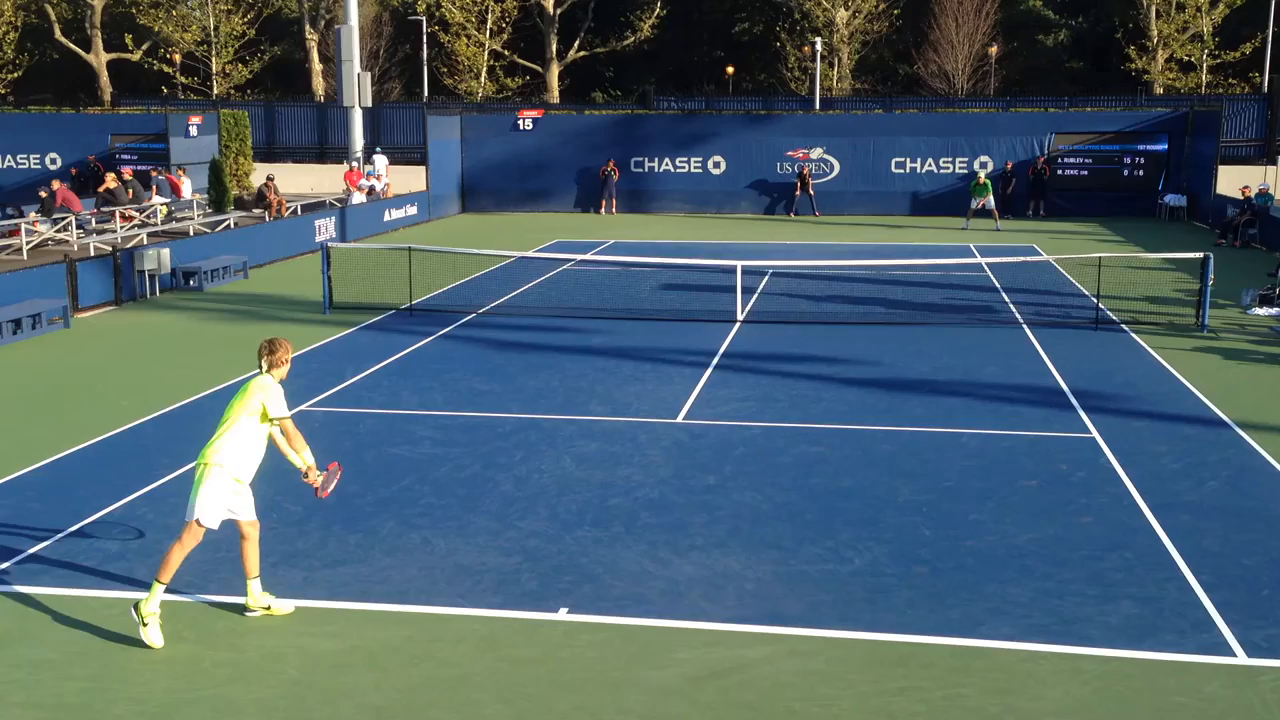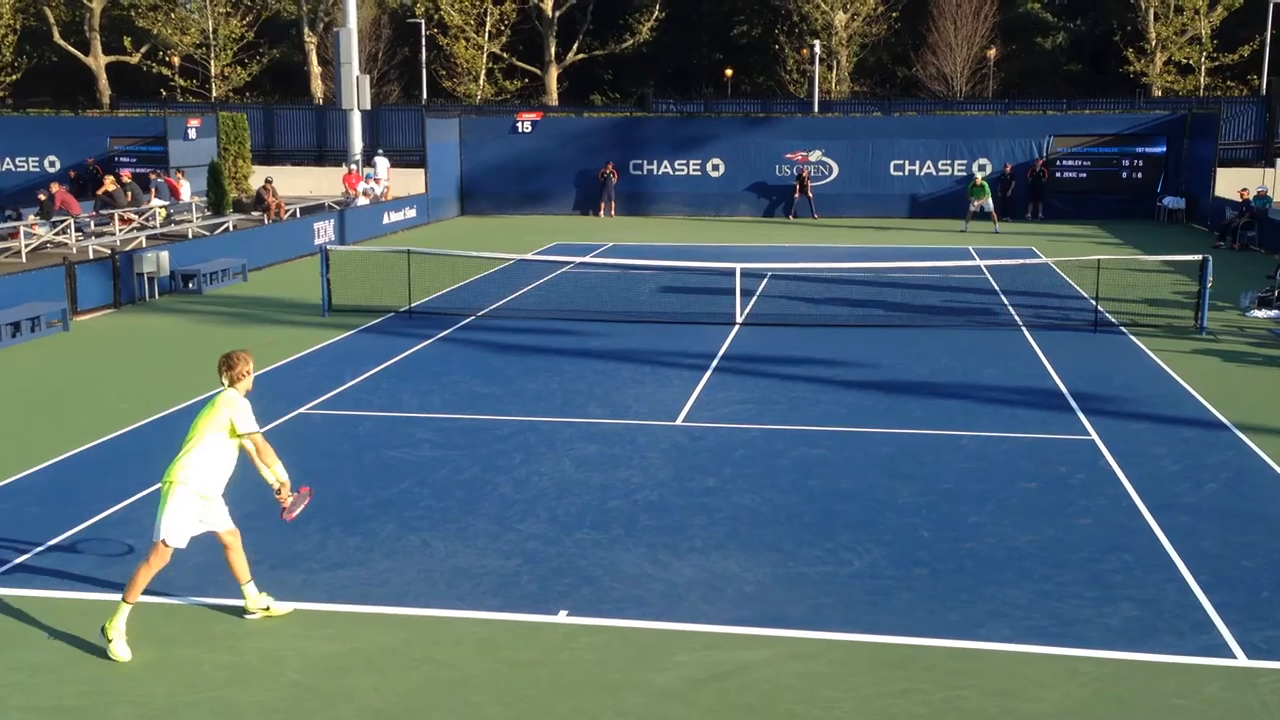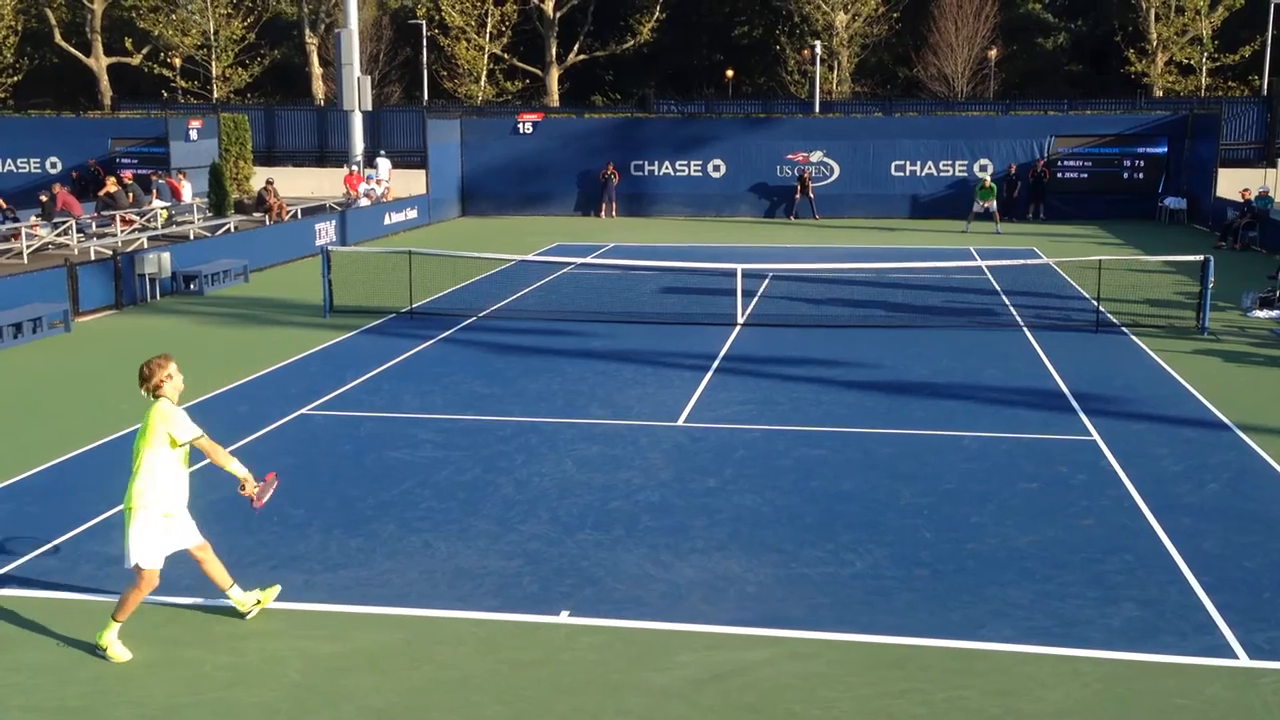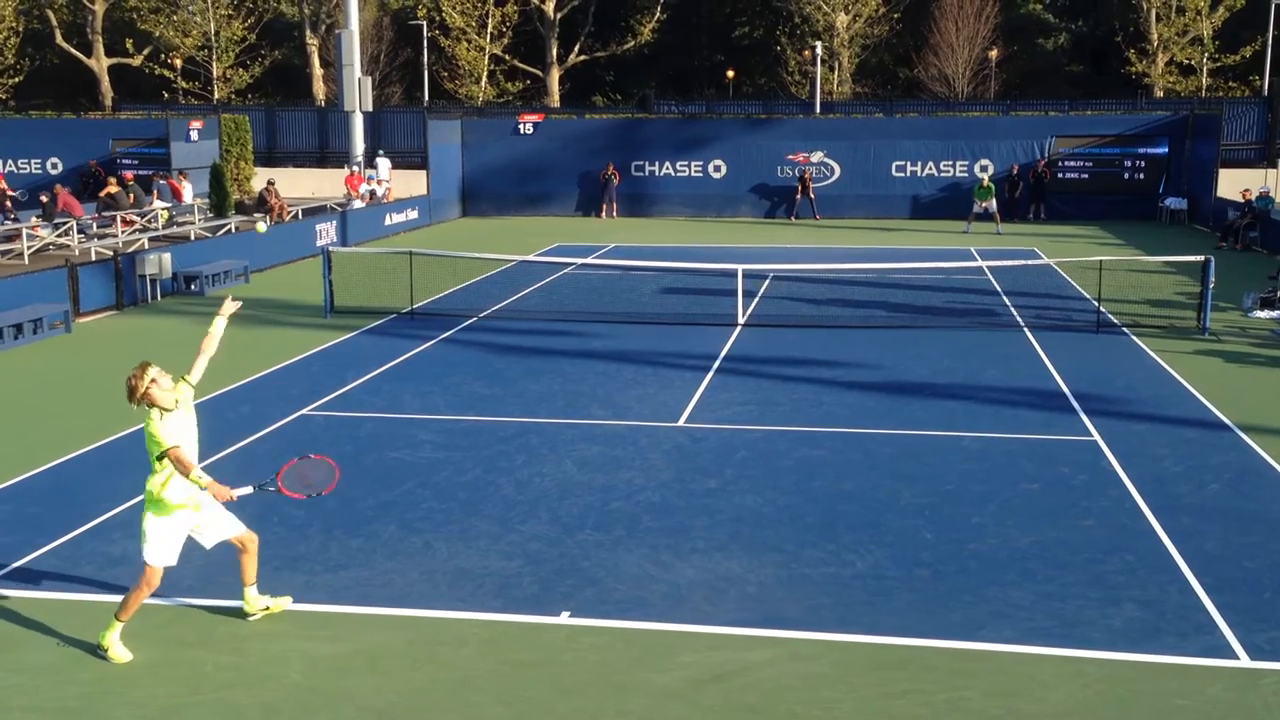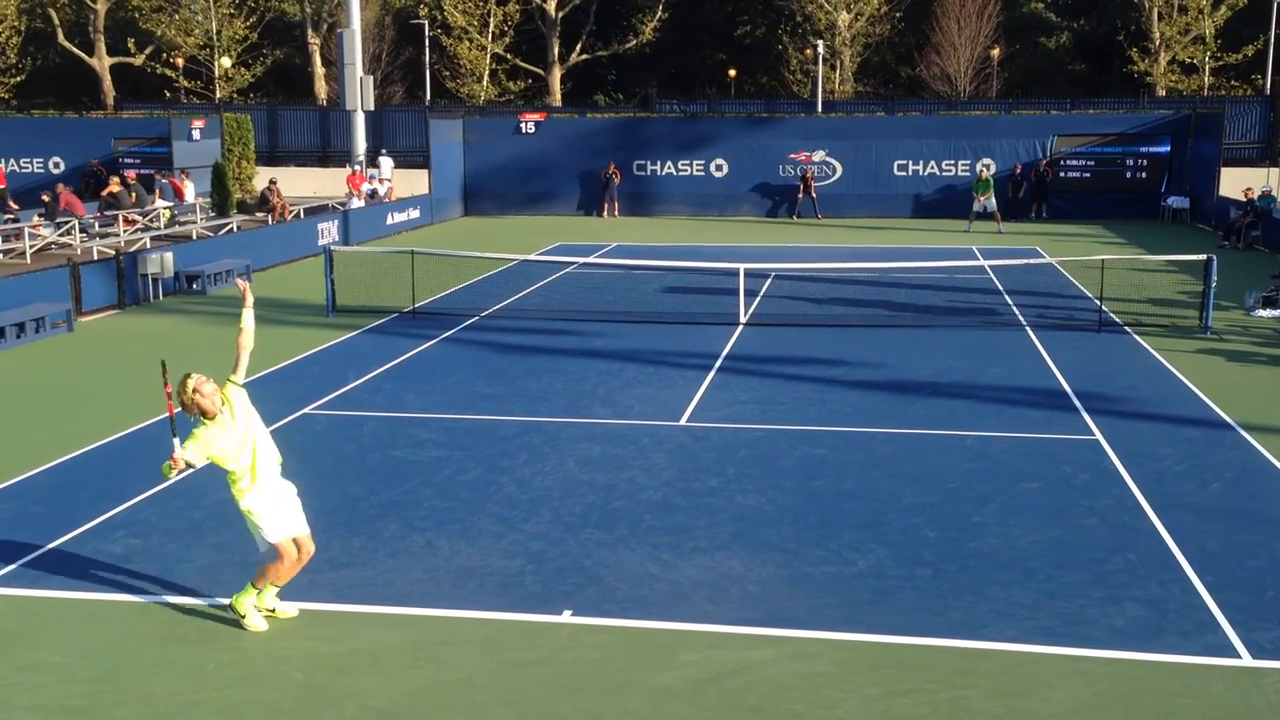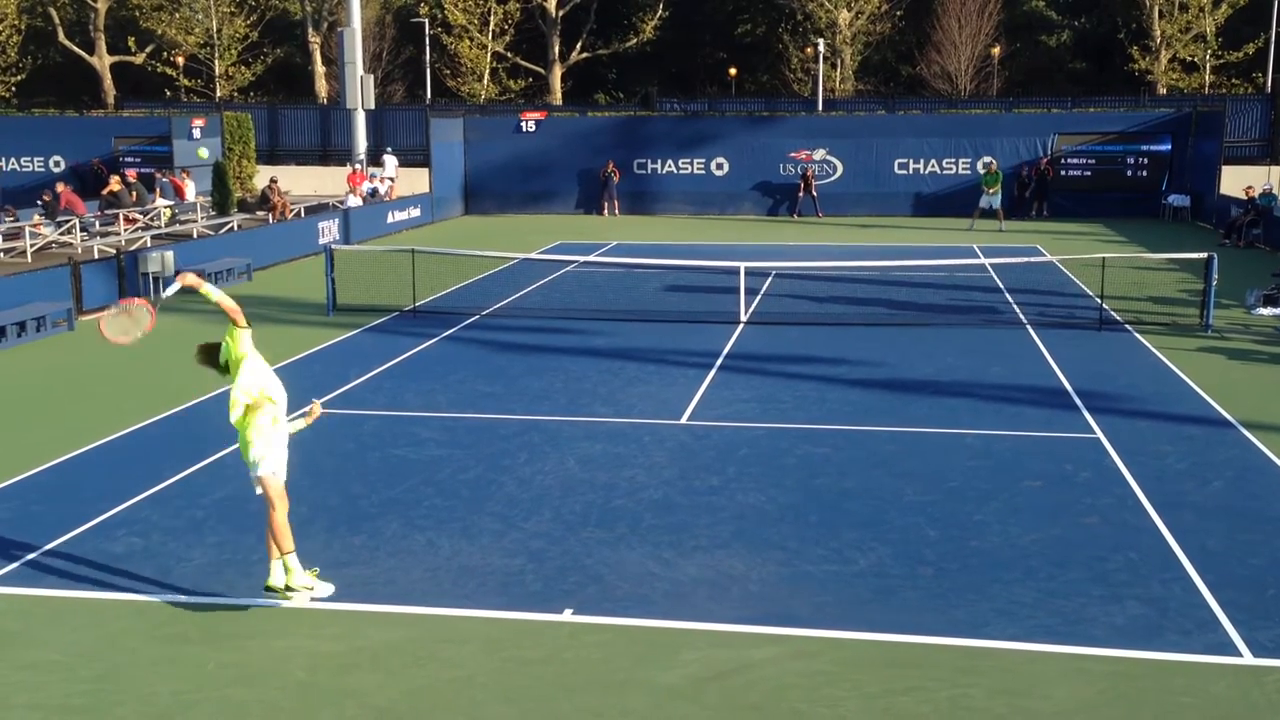
dt=0.4s
person 1, frame 1
left shoulder: (260, 387)
right shoulder: (268, 386)
left elbow: (279, 437)
right elbow: (291, 432)
left wrist: (305, 467)
right wrist: (311, 463)
left hip: (235, 474)
right hip: (219, 469)
left knee: (251, 528)
right knee: (192, 534)
left ankle: (256, 598)
right ankle: (149, 606)
person 1, frame 2
left shoulder: (225, 402)
right shoulder: (236, 403)
left elbow: (252, 451)
right elbow: (262, 447)
left wrist: (275, 484)
right wrist: (284, 479)
left hip: (205, 490)
right hip: (185, 487)
left knee: (232, 537)
right knee: (159, 555)
left ankle: (255, 601)
right ankle: (115, 626)
person 1, frame 3
left shoulder: (171, 411)
right shoulder: (165, 413)
left elbow: (209, 445)
right elbow: (211, 450)
left wrist: (243, 475)
right wrist: (245, 474)
left hip: (172, 506)
right hip: (147, 508)
left knee: (203, 550)
right knee: (147, 580)
left ankle: (244, 600)
right ankle: (107, 637)
person 1, frame 4
left shoulder: (182, 394)
right shoulder: (158, 427)
left elbow: (206, 353)
right elbow: (181, 462)
left wrist: (222, 317)
right wrist: (212, 487)
left hip: (198, 500)
right hip: (166, 507)
left knee: (247, 540)
right knee: (151, 580)
left ankle: (254, 602)
right ankle: (110, 637)
person 1, frame 5
left shoulder: (232, 394)
right shoulder: (202, 437)
left elbow: (244, 346)
right elbow: (172, 470)
left wrist: (247, 304)
right wrist: (172, 465)
left hip: (278, 485)
right hip: (254, 495)
left knee: (306, 550)
right knee: (287, 557)
left ankle: (265, 598)
right ankle: (244, 601)
person 1, frame 6
right shoulder: (240, 349)
right elbow: (235, 312)
left wrist: (305, 420)
left hip: (272, 430)
right hip: (264, 430)
left knee: (277, 502)
right knee: (277, 500)
left ankle: (277, 578)
right ankle: (294, 575)
